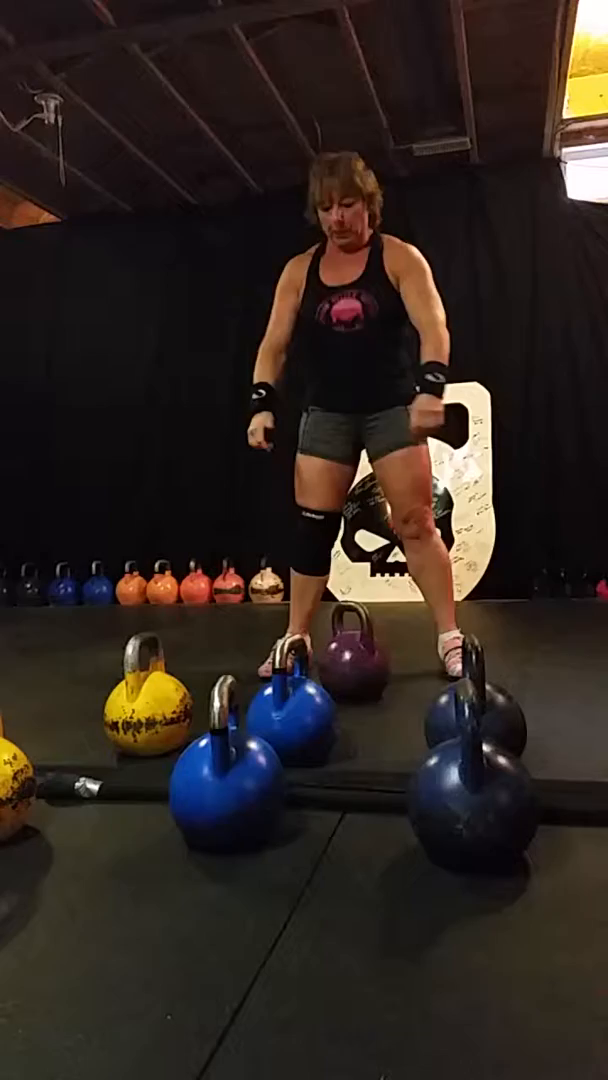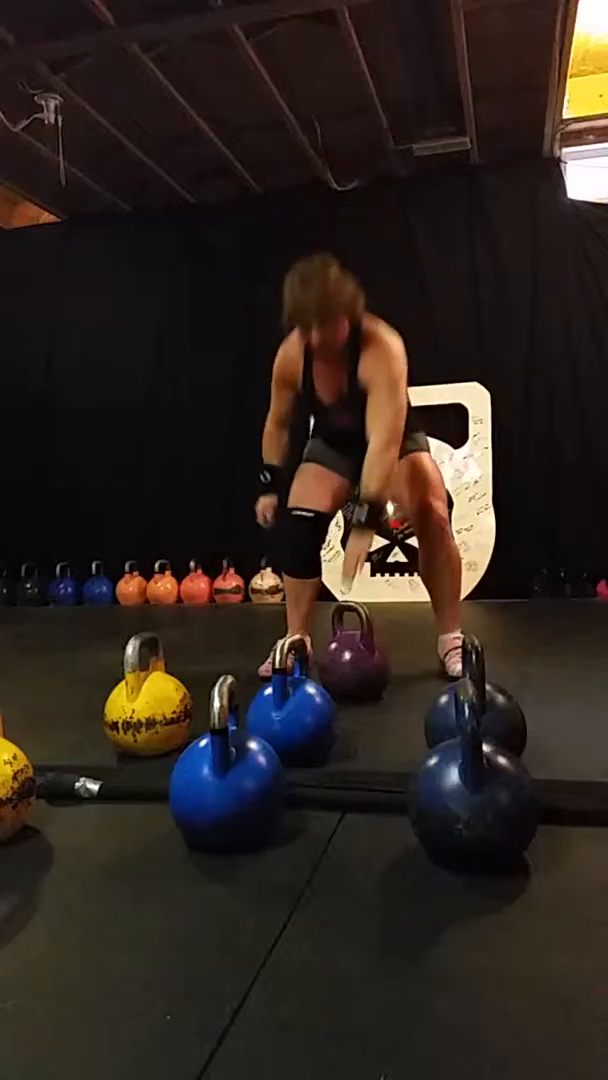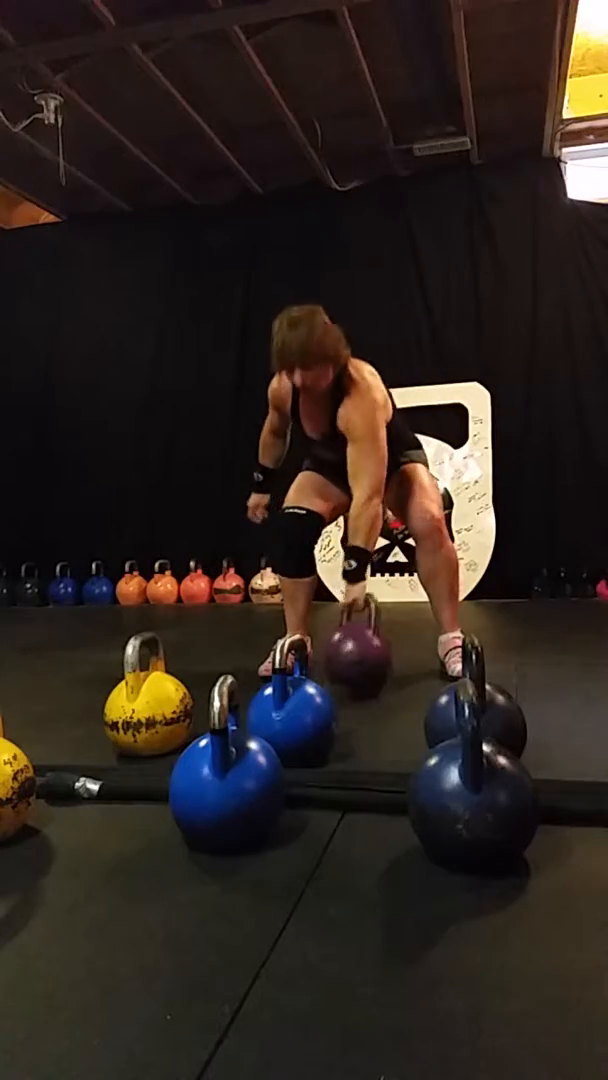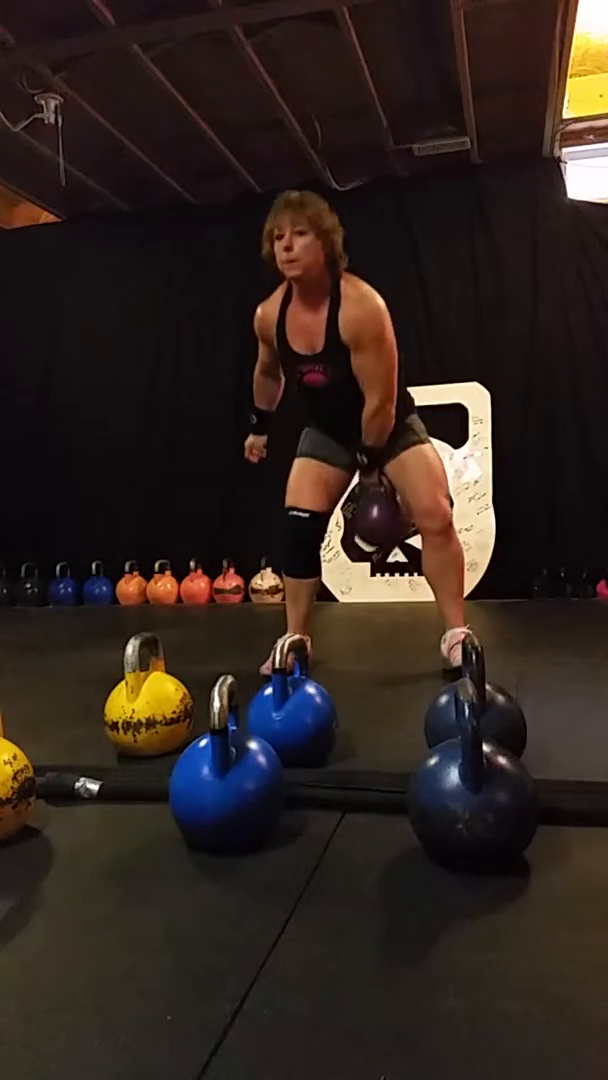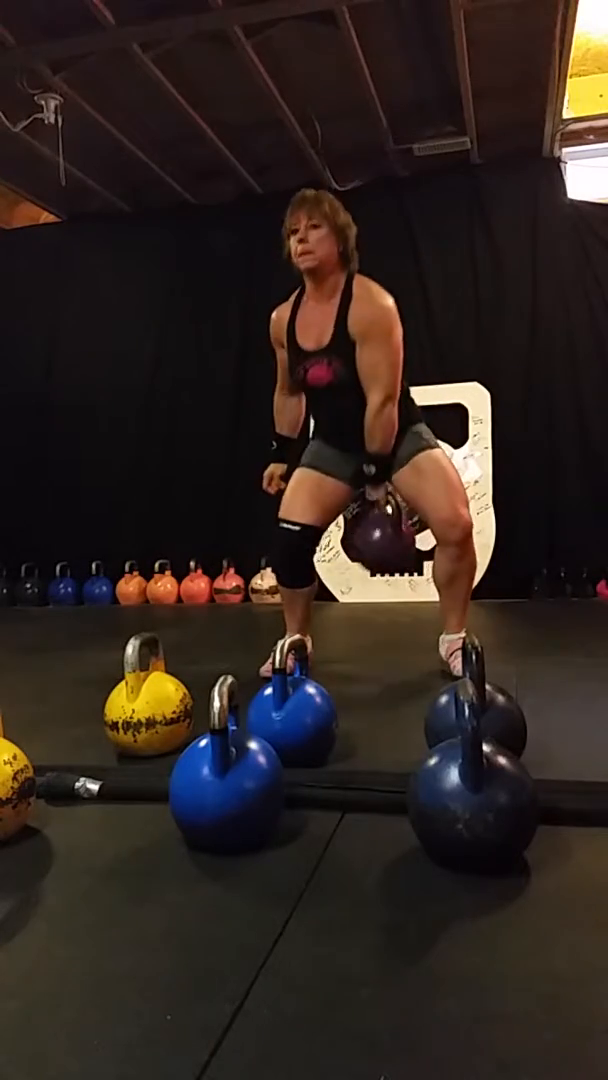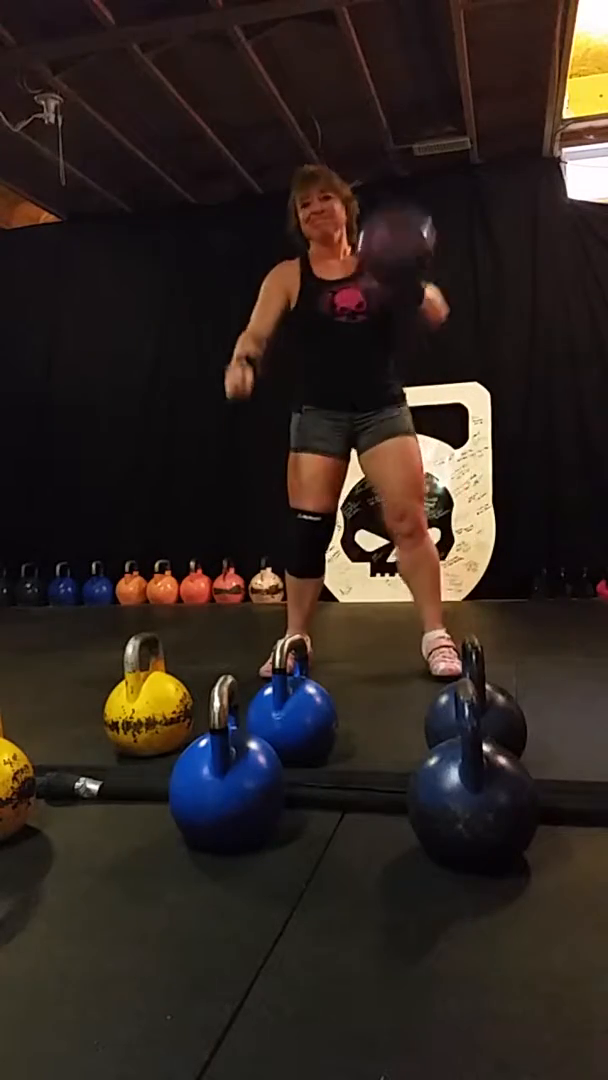
dt=0.4s
person 1, frame 1
left shoulder: (399, 258)
right shoulder: (299, 271)
left elbow: (432, 326)
right elbow: (273, 347)
left wrist: (431, 388)
right wrist: (261, 403)
left hip: (393, 408)
right hip: (327, 412)
left knee: (415, 522)
right knee: (312, 527)
left ankle: (451, 640)
right ankle: (296, 643)
person 1, frame 2
left shoulder: (381, 350)
right shoulder: (290, 358)
left elbow: (384, 444)
right elbow: (278, 422)
left wrist: (365, 527)
right wrist: (268, 485)
left hip: (396, 443)
right hip: (333, 447)
left knee: (432, 517)
right knee: (298, 524)
left ankle: (451, 641)
person 1, frame 3
left shoulder: (361, 397)
right shoulder: (281, 388)
left elbow: (367, 495)
right elbow: (274, 432)
left wrist: (355, 576)
right wrist: (262, 486)
left hip: (392, 458)
right hip: (328, 464)
left knee: (429, 523)
right knee: (292, 528)
left ankle: (451, 641)
person 1, frame 4
left shoulder: (361, 308)
right shoulder: (269, 315)
left elbow: (381, 401)
right elbow: (267, 372)
left wrist: (370, 464)
right wrist: (258, 426)
left hip: (390, 425)
right hip: (325, 431)
left knee: (435, 516)
right knee: (299, 527)
left ankle: (455, 636)
right ankle: (296, 641)
person 1, frame 5
left shoulder: (371, 305)
right shoulder: (284, 319)
left elbow: (383, 400)
left wrist: (377, 481)
right wrist: (280, 454)
left hip: (400, 437)
right hip: (333, 443)
left knee: (455, 525)
right knee: (290, 539)
left ankle: (454, 639)
right ankle: (295, 642)
person 1, frame 6
right shoulder: (288, 277)
left elbow: (435, 312)
right elbow: (255, 334)
left wrist: (416, 290)
right wrist: (241, 363)
left hip: (383, 408)
right hip: (318, 414)
left knee: (408, 521)
right knee: (308, 528)
left ankle: (436, 638)
right ankle: (295, 640)
